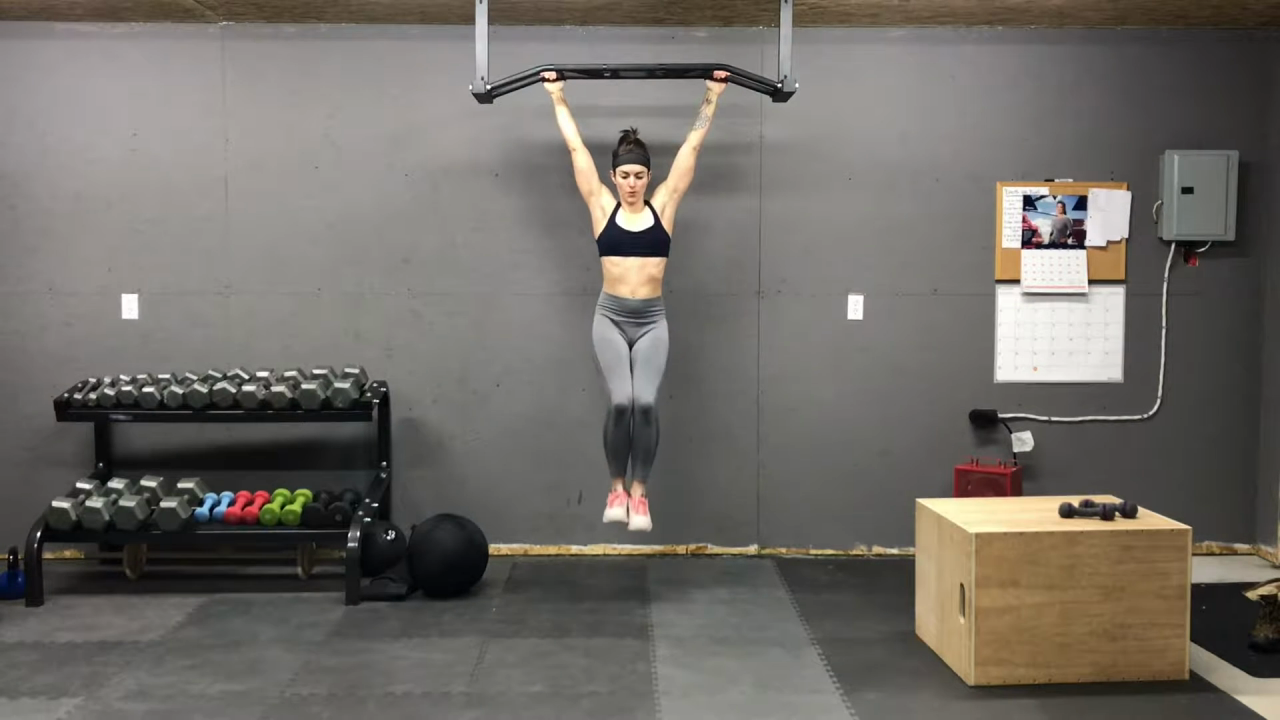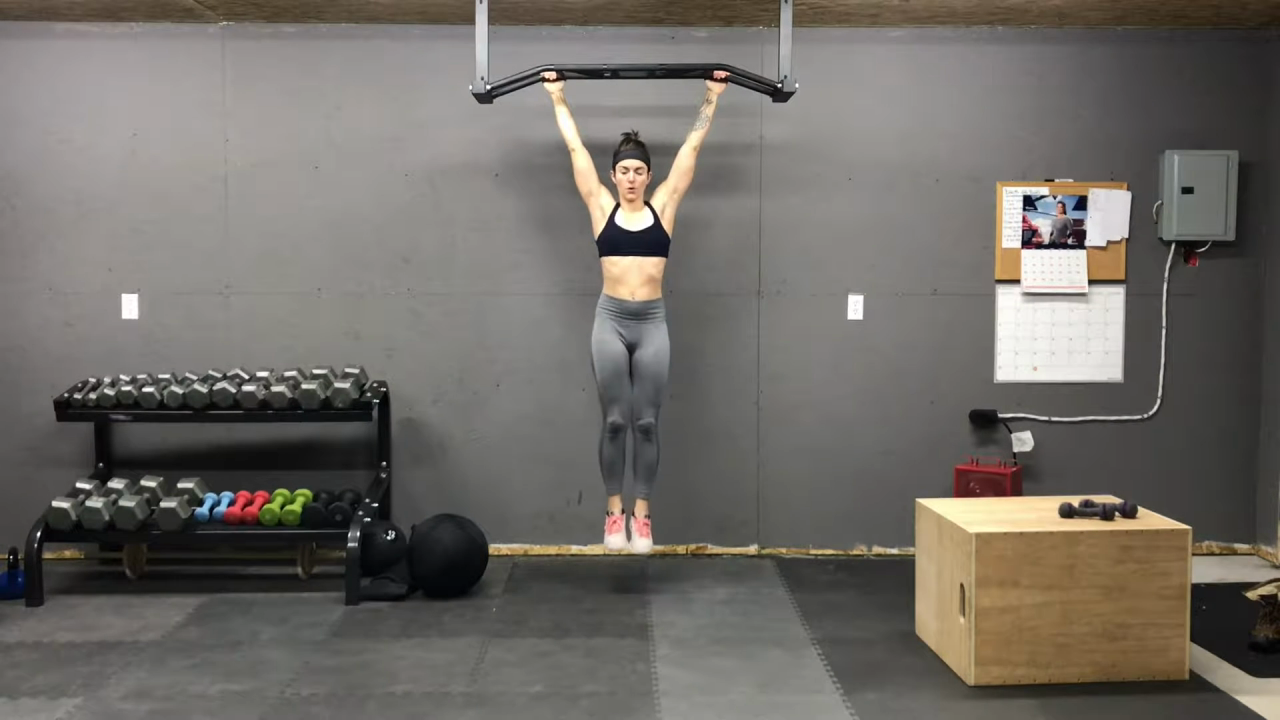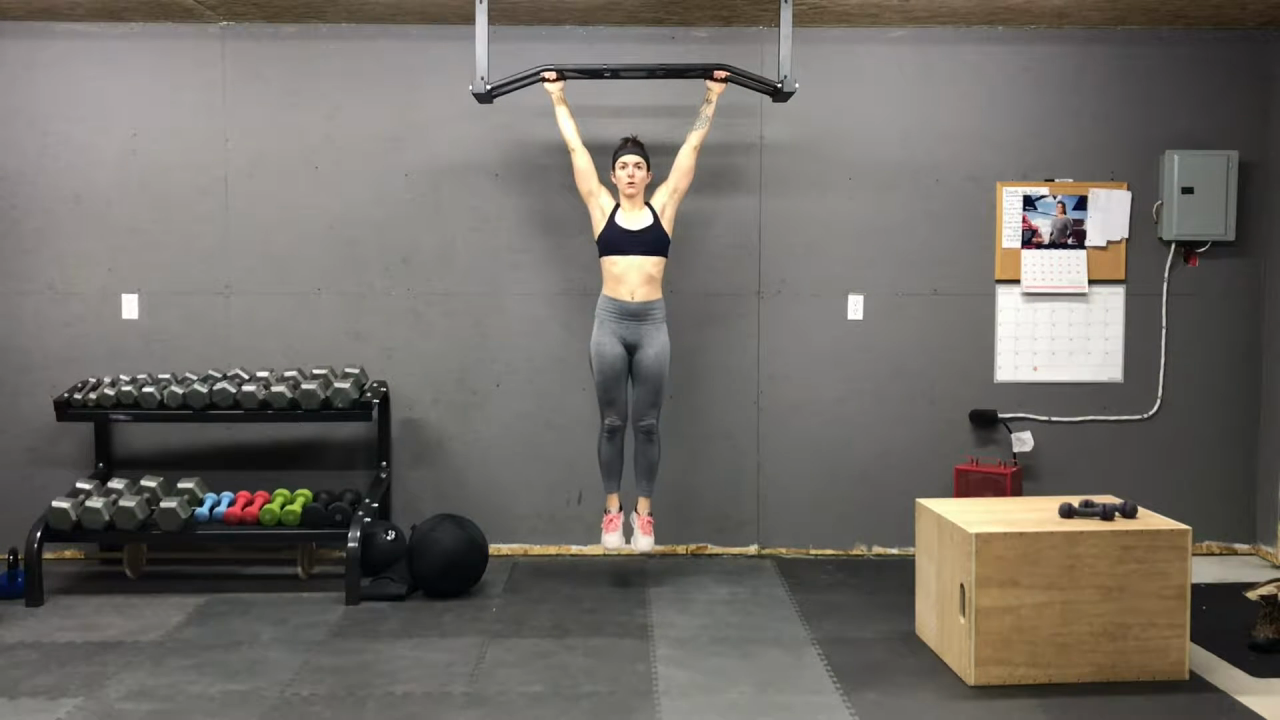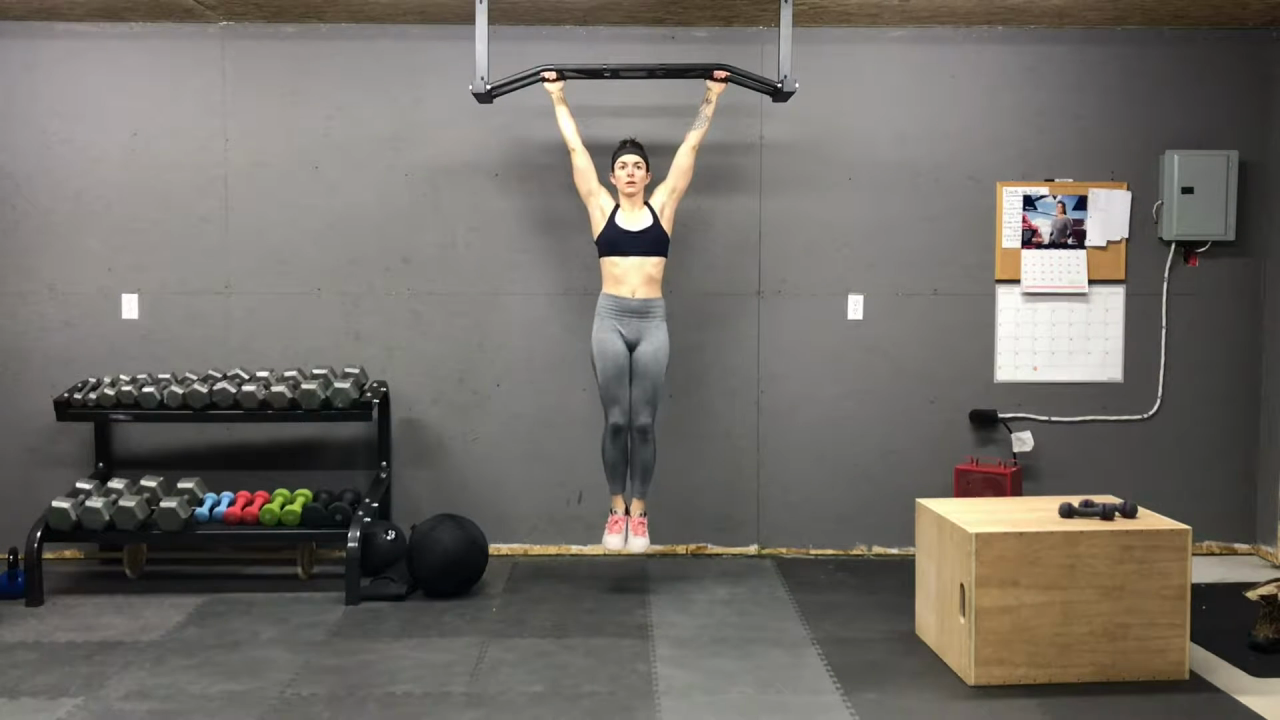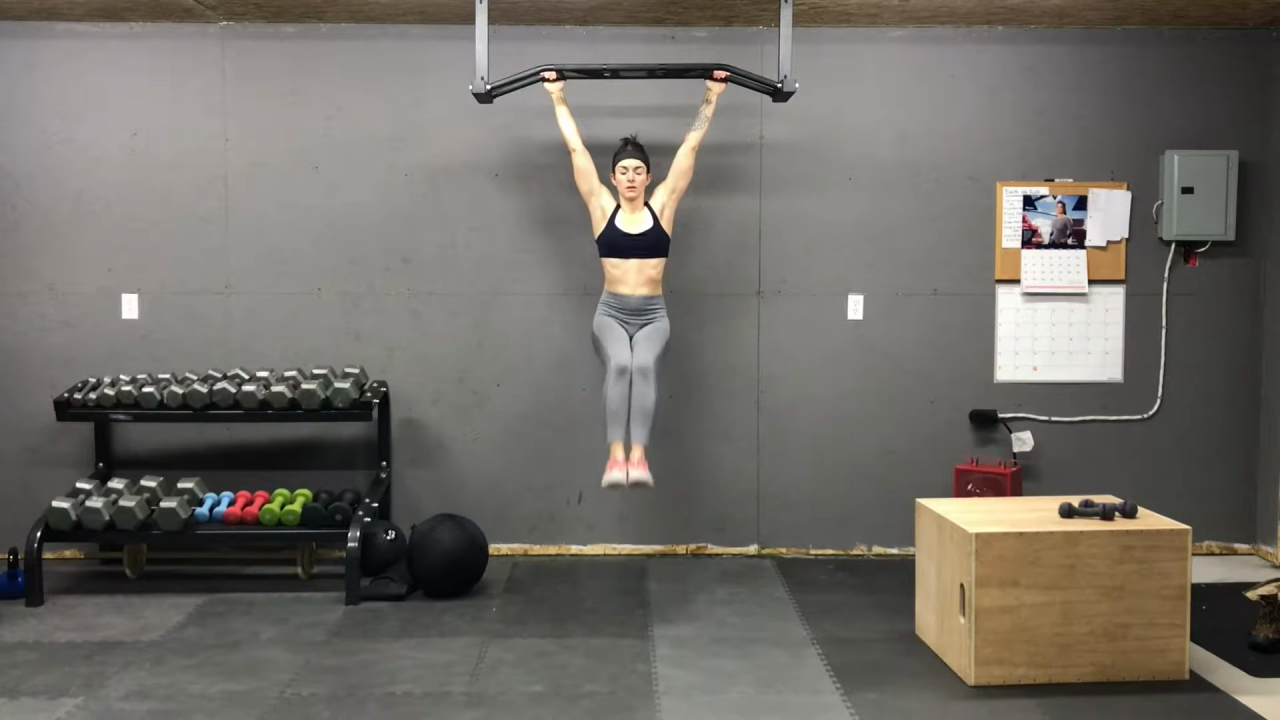
dt=0.4s
person 1, frame 1
left shoulder: (663, 205)
right shoulder: (601, 205)
left elbow: (692, 146)
right elbow: (575, 147)
left wrist: (711, 96)
right wrist: (557, 96)
left hip: (652, 322)
right hip: (610, 319)
left knee: (645, 403)
right knee: (621, 402)
left ankle: (639, 492)
right ankle: (616, 488)
person 1, frame 2
left shoulder: (663, 205)
right shoulder: (601, 206)
left elbow: (692, 146)
right elbow: (575, 147)
left wrist: (712, 96)
right wrist: (557, 97)
left hip: (652, 324)
right hip: (610, 322)
left knee: (645, 422)
right knee: (614, 421)
left ankle: (642, 514)
right ankle: (614, 512)
person 1, frame 3
left shoulder: (662, 206)
right shoulder: (601, 207)
left elbow: (692, 146)
right elbow: (575, 147)
left wrist: (712, 95)
right wrist: (557, 96)
left hip: (652, 324)
right hip: (609, 322)
left knee: (647, 424)
right knee: (612, 422)
left ankle: (643, 511)
right ankle: (612, 510)
person 1, frame 4
left shoulder: (662, 205)
right shoulder: (600, 207)
left elbow: (690, 147)
right elbow: (575, 148)
left wrist: (711, 97)
right wrist: (558, 97)
left hip: (651, 322)
right hip: (610, 319)
left knee: (643, 423)
right knee: (616, 421)
left ankle: (639, 512)
right ankle: (617, 510)
person 1, frame 5
left shoulder: (663, 204)
right shoulder: (602, 206)
left elbow: (690, 146)
right elbow: (576, 148)
left wrist: (711, 96)
right wrist: (558, 97)
left hip: (652, 317)
right hip: (611, 315)
left knee: (643, 366)
right knee: (620, 366)
left ankle: (638, 457)
right ankle: (616, 457)
